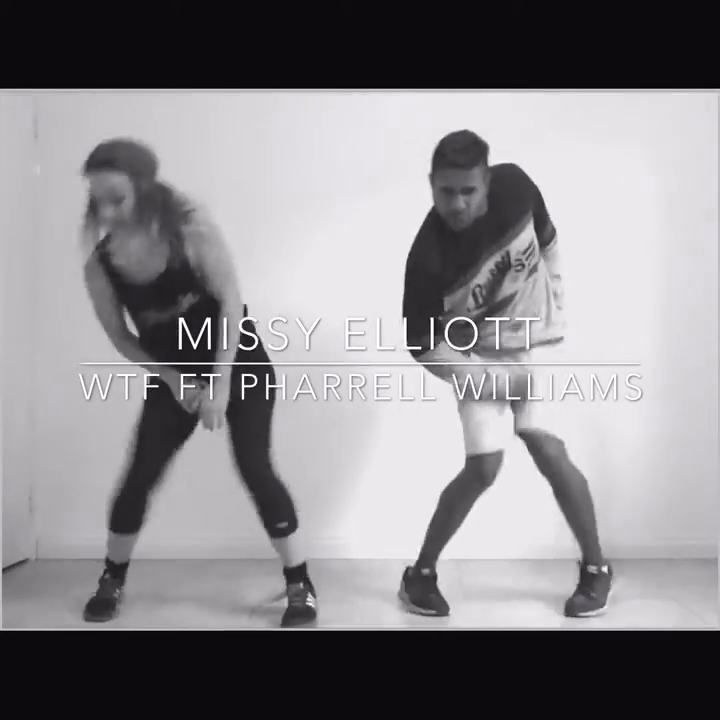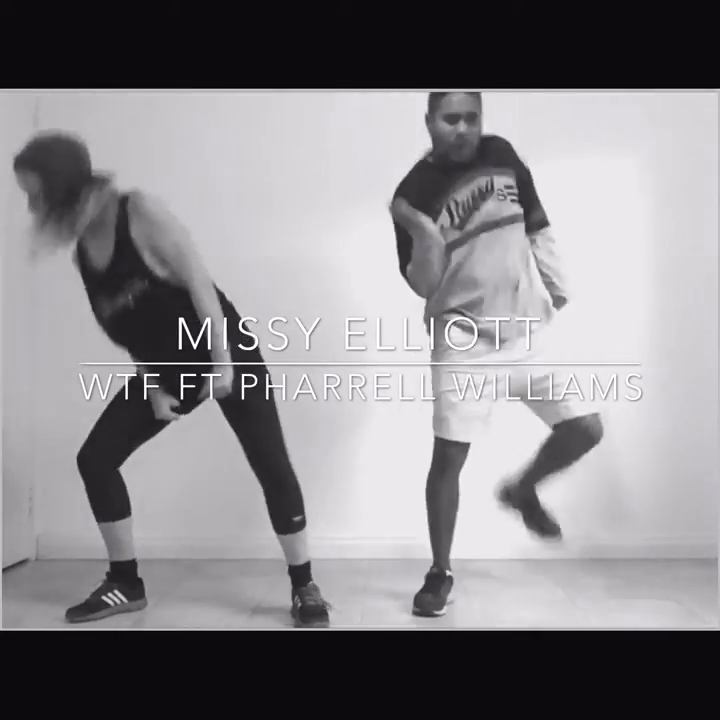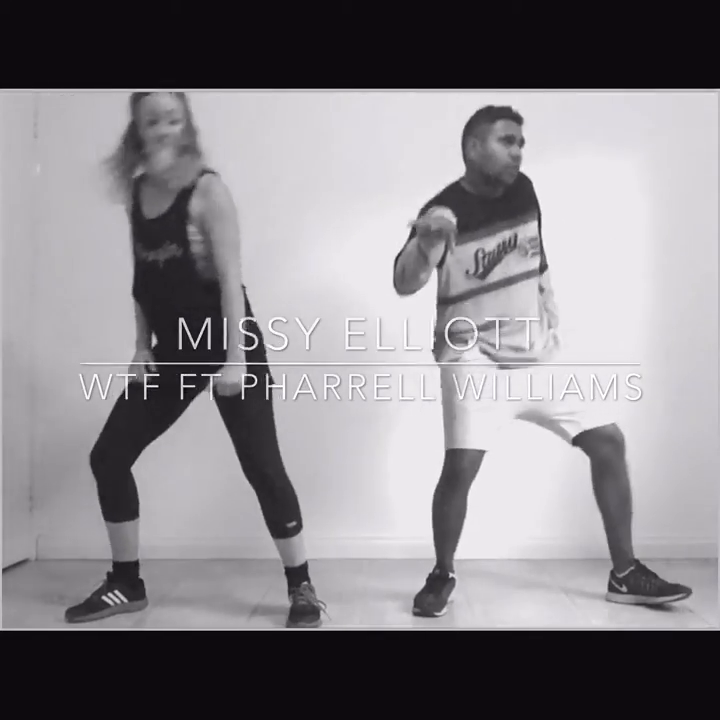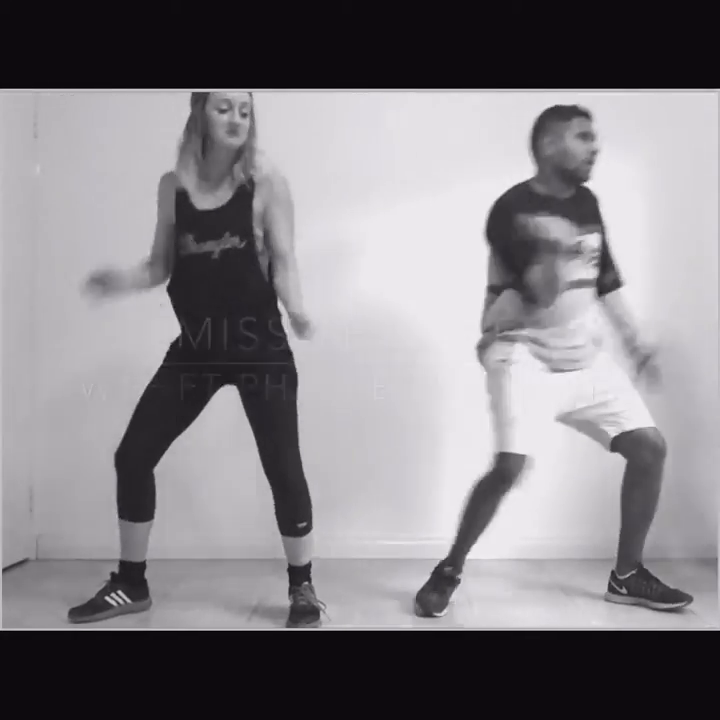
dt=0.5s
person 1, frame 1
left shoulder: (190, 226)
right shoulder: (97, 268)
left elbow: (231, 304)
right elbow: (124, 339)
left wrist: (220, 382)
right wrist: (170, 381)
left hip: (238, 364)
right hip: (175, 375)
left knee: (253, 468)
right knee: (139, 479)
left ankle: (297, 582)
right ankle: (113, 574)
person 1, frame 2
left shoulder: (140, 212)
right shoulder: (82, 249)
left elbow: (198, 281)
right elbow: (116, 327)
left wrist: (223, 361)
right wrist: (151, 385)
left hip: (226, 353)
right hip: (166, 367)
left knee: (271, 462)
right knee: (95, 457)
left ankle: (303, 587)
right ankle: (125, 584)
person 1, frame 3
left shoulder: (208, 188)
right shoulder: (134, 191)
left elbow: (229, 276)
right elbow: (144, 279)
left wrist: (238, 356)
right wrist: (140, 345)
left hip: (227, 347)
right hip: (172, 350)
left knee: (262, 466)
right knee: (108, 456)
left ankle: (301, 587)
right ankle: (126, 584)
person 1, frame 4
left shoulder: (267, 182)
right shoulder: (172, 186)
left elbow: (283, 260)
right elbow: (162, 265)
left wrist: (296, 308)
right wrist: (126, 280)
left hip: (259, 346)
right hip: (195, 347)
left knee: (284, 466)
right knee: (133, 456)
left ankle: (301, 588)
right ankle: (130, 584)
person 2, frame 1
left shoulder: (515, 184)
right shoulder: (427, 257)
left elbow: (547, 239)
right elbow: (421, 344)
left wrist: (553, 293)
right wrist: (489, 378)
left hip: (538, 343)
right hip: (478, 361)
left knee: (549, 451)
right knee: (483, 467)
left ankle: (596, 569)
right ankle: (422, 571)
person 2, frame 2
left shoulder: (501, 153)
right shoulder: (412, 192)
left elbow: (536, 222)
right elbow: (424, 284)
left wrist: (555, 282)
right wrist: (423, 238)
left hip: (530, 330)
right hip: (463, 340)
left knee: (586, 429)
right knee: (447, 458)
left ankle: (522, 487)
right ankle: (440, 573)
person 2, frame 3
left shoulder: (524, 192)
right shoulder: (446, 210)
right elbow: (404, 284)
left wrist: (551, 326)
right wrist: (428, 241)
left hip: (536, 355)
right hip: (474, 357)
left knee: (609, 442)
right knee: (460, 467)
left ankle: (624, 573)
right ankle: (442, 575)
person 2, frame 4
left shoulder: (586, 204)
right shoulder: (513, 210)
left elbow: (605, 282)
right elbow: (541, 298)
left wrist: (635, 342)
right wrist: (553, 249)
left hip: (585, 357)
right hip: (521, 353)
left knee: (650, 447)
right knee: (510, 467)
left ankle: (626, 575)
right ankle: (449, 570)
